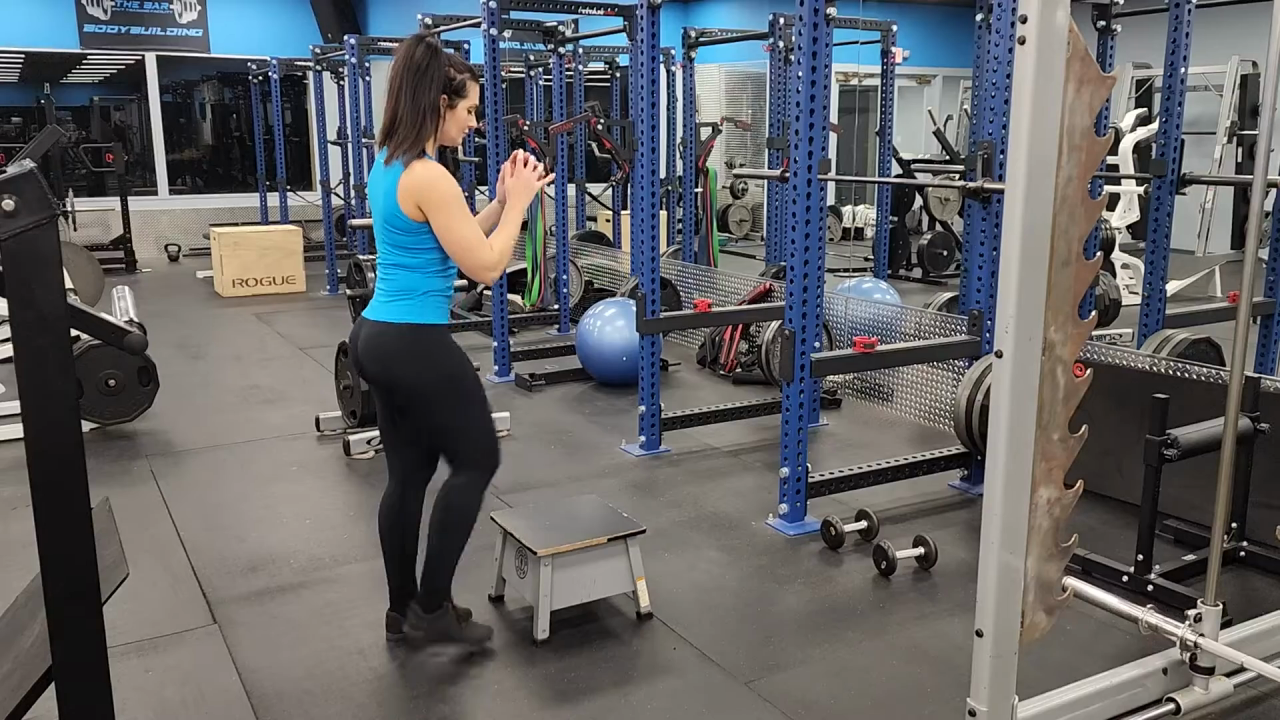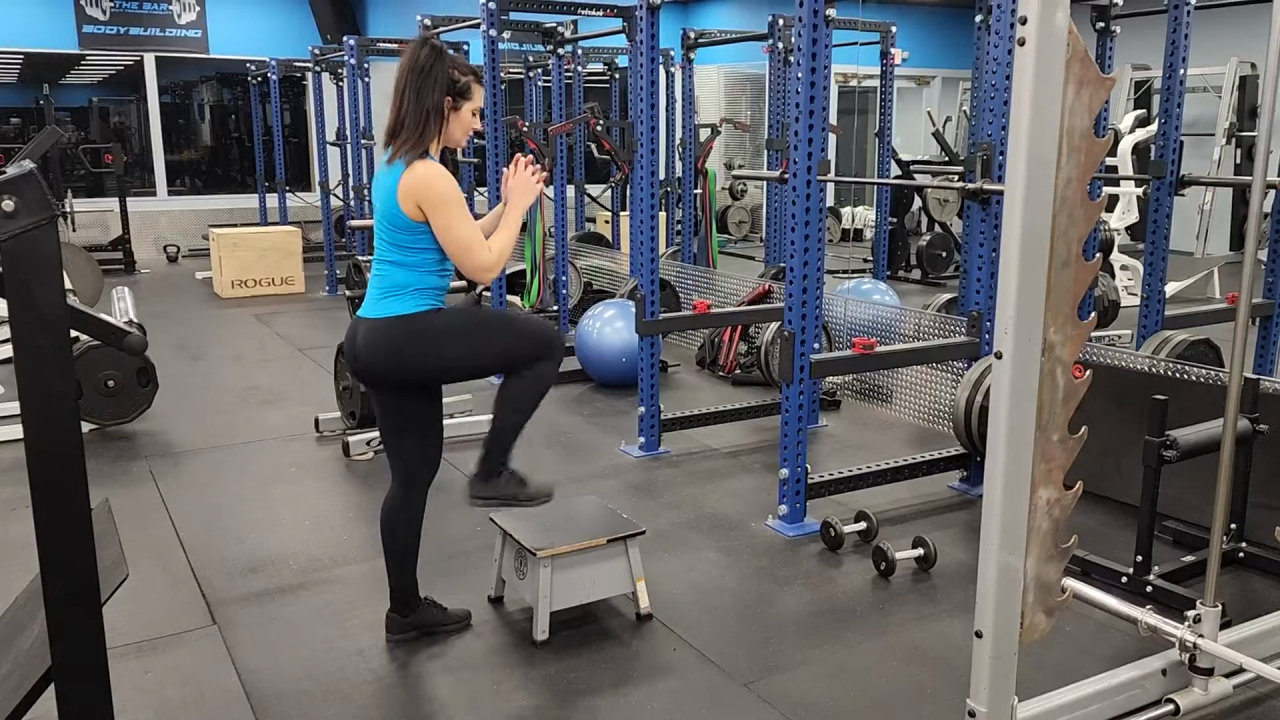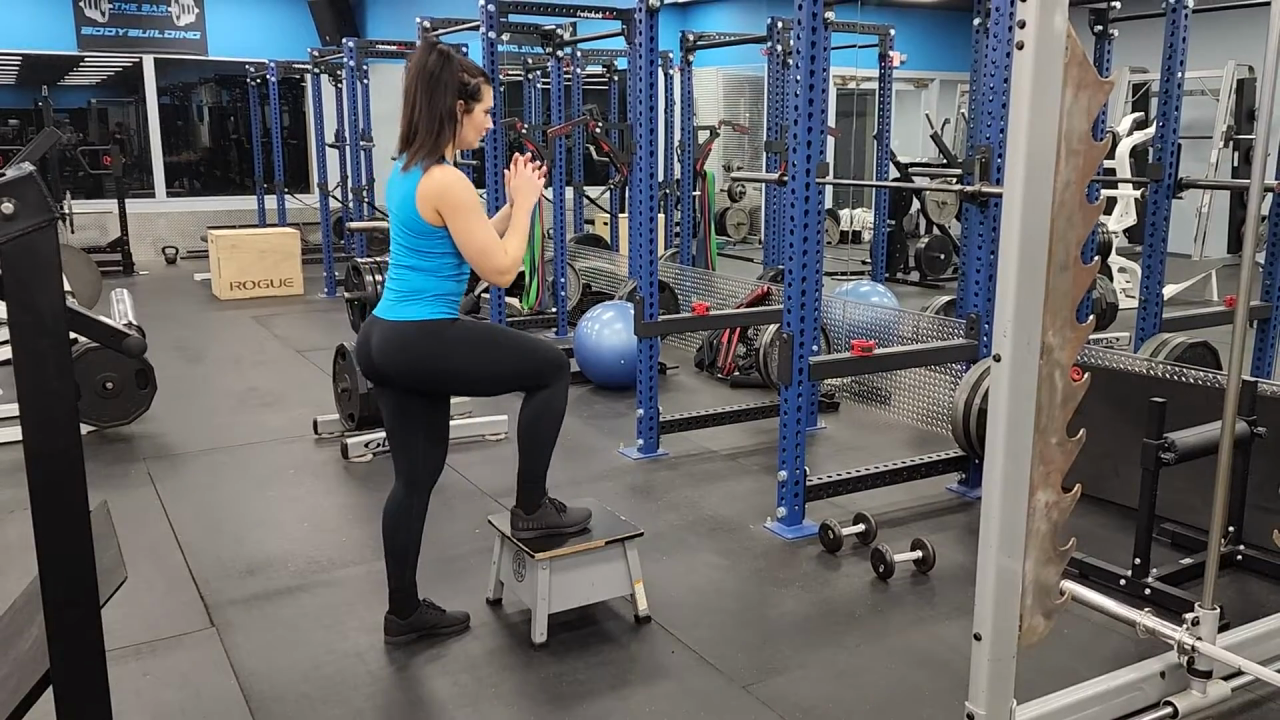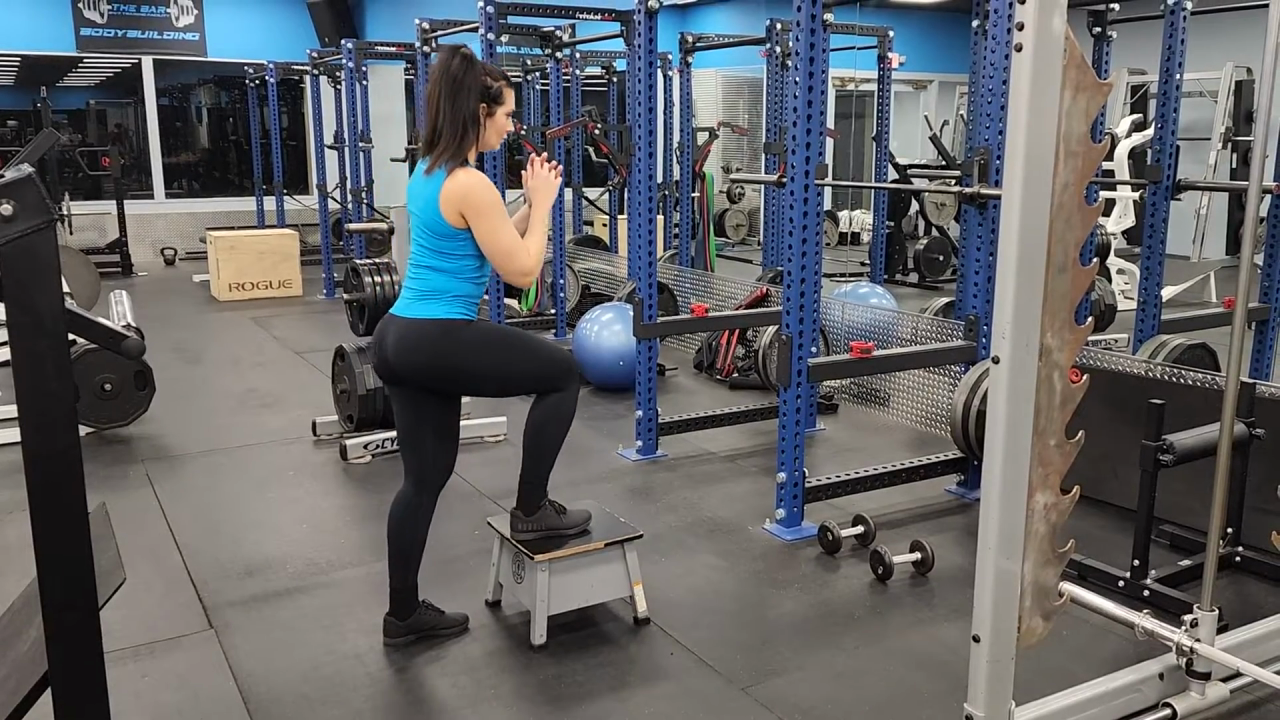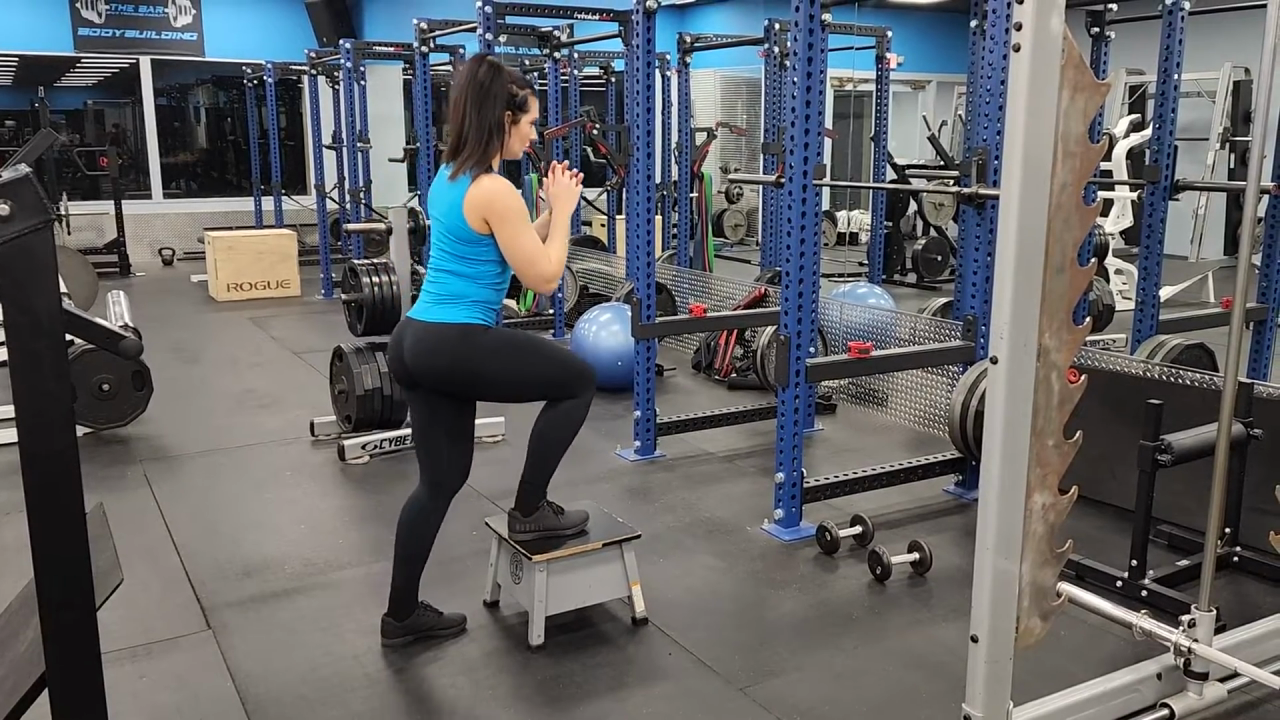
dt=0.3s
person 1, frame 1
left shoulder: (388, 165)
right shoulder: (428, 177)
right elbow: (485, 266)
left wrist: (499, 202)
right wrist: (519, 204)
left hip: (378, 336)
right hip: (415, 344)
left knee: (407, 477)
right knee: (476, 464)
left ankle: (405, 609)
right ankle: (433, 610)
person 1, frame 2
left shoulder: (395, 164)
right shoulder: (428, 177)
left elbow: (451, 245)
right elbow: (482, 267)
left wrist: (506, 204)
right wrist: (519, 207)
left hip: (372, 337)
right hip: (407, 336)
left knee: (412, 473)
right knee: (544, 343)
left ankle: (406, 610)
right ankle: (492, 474)
person 1, frame 3
left shoulder: (406, 169)
right shoulder: (446, 182)
right elbow: (500, 270)
left wrist: (513, 205)
right wrist: (523, 205)
left hip: (385, 341)
right hip: (423, 342)
left knee: (415, 477)
right knee: (551, 369)
left ankle: (404, 612)
right ankle: (531, 507)
person 1, frame 4
left shoulder: (427, 171)
right shoulder: (470, 184)
right elbow: (522, 271)
left wrist: (530, 203)
right wrist: (543, 203)
left hip: (400, 339)
right hip: (439, 342)
left knee: (424, 477)
right knee: (563, 373)
left ankle: (403, 613)
right ankle: (531, 509)
person 1, frame 5
left shoulder: (449, 176)
right shoulder: (493, 191)
right elbow: (543, 278)
left wrist: (551, 213)
right wrist: (562, 212)
left hip: (416, 342)
right hip: (457, 345)
left knee: (440, 480)
right knee: (576, 381)
left ankle: (402, 613)
right ankle: (529, 510)
